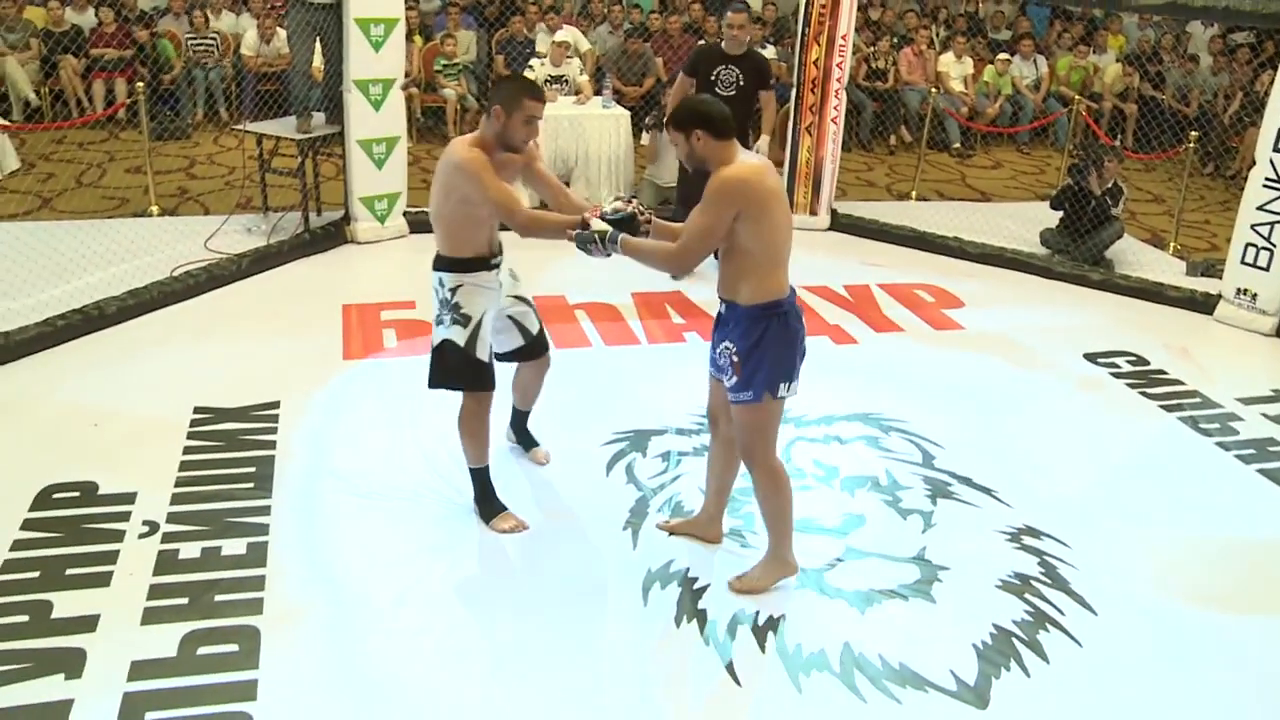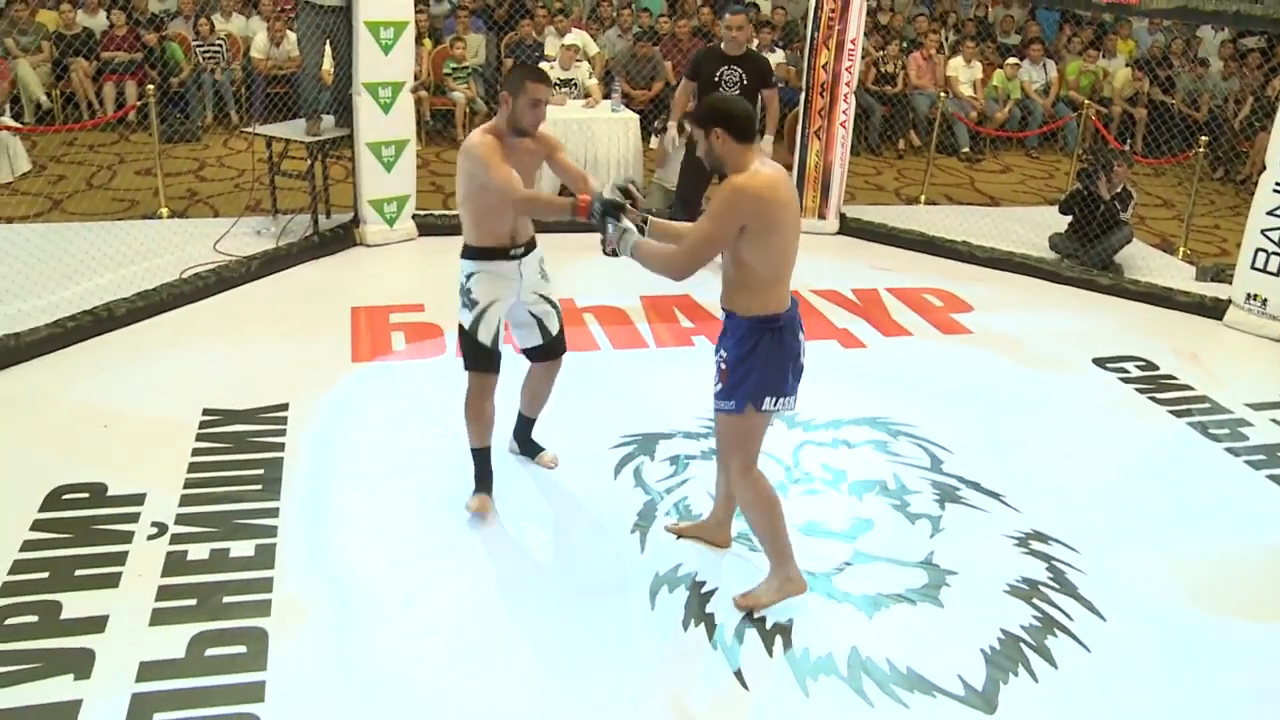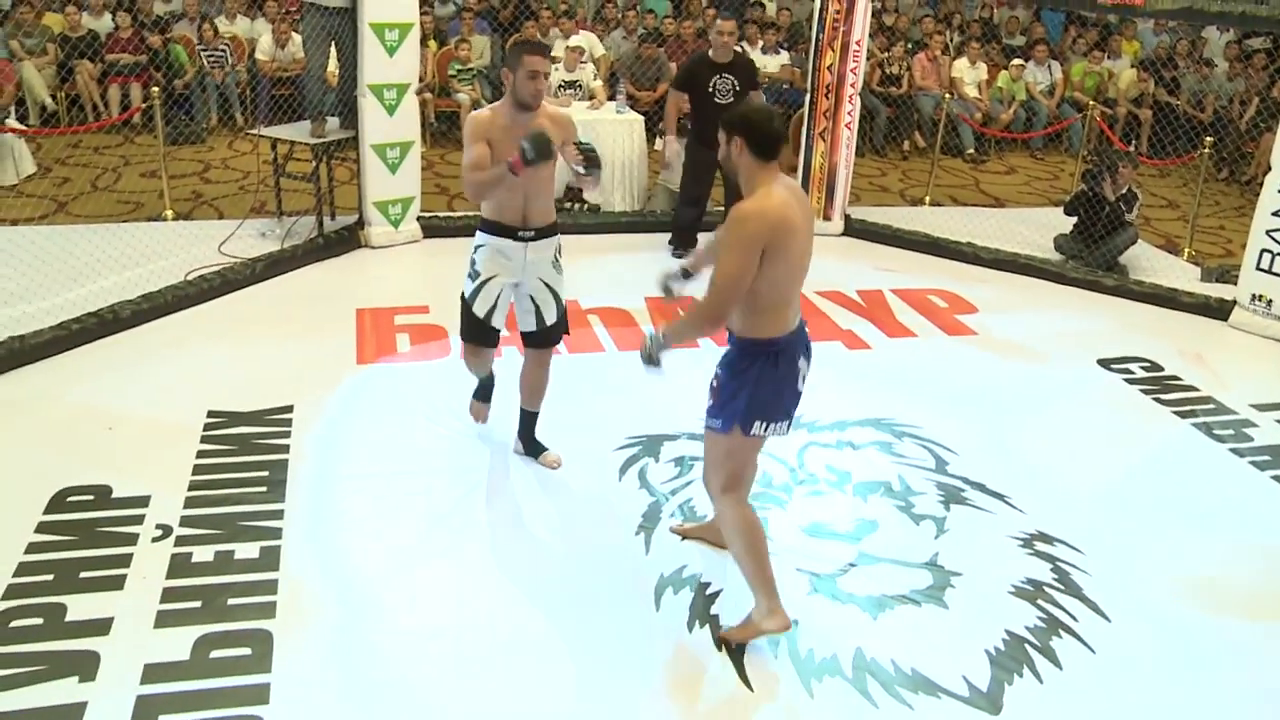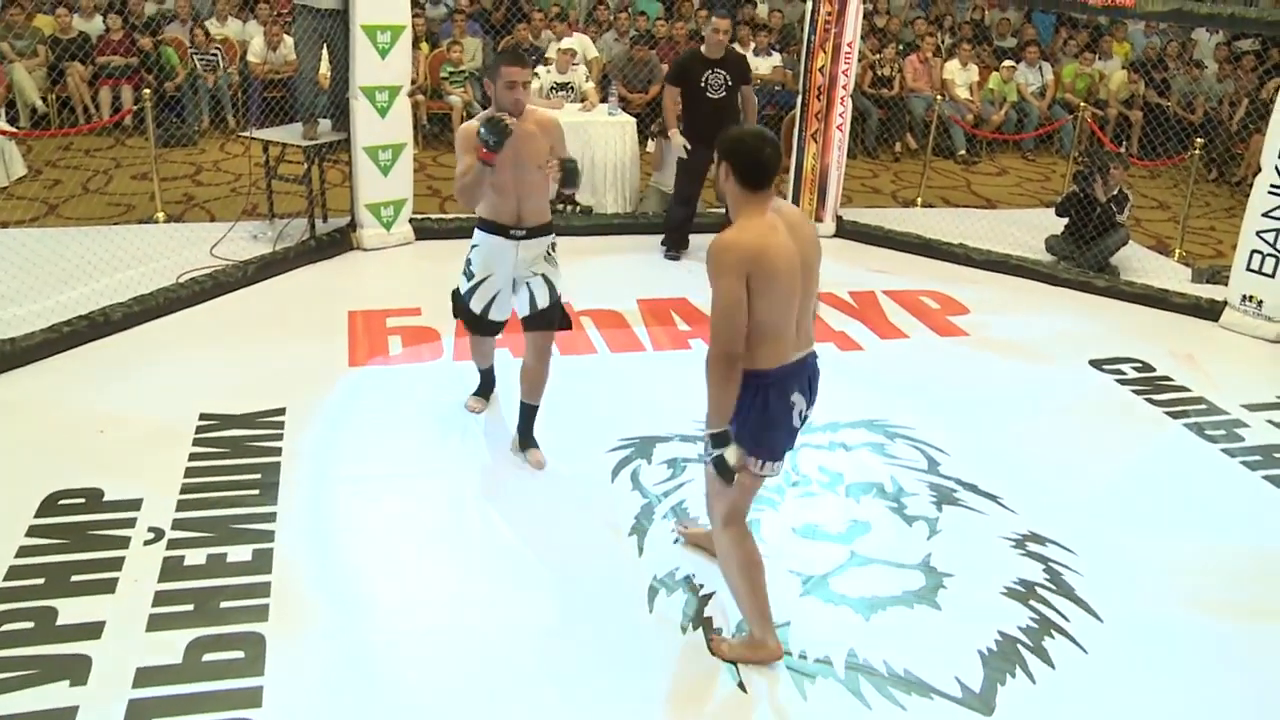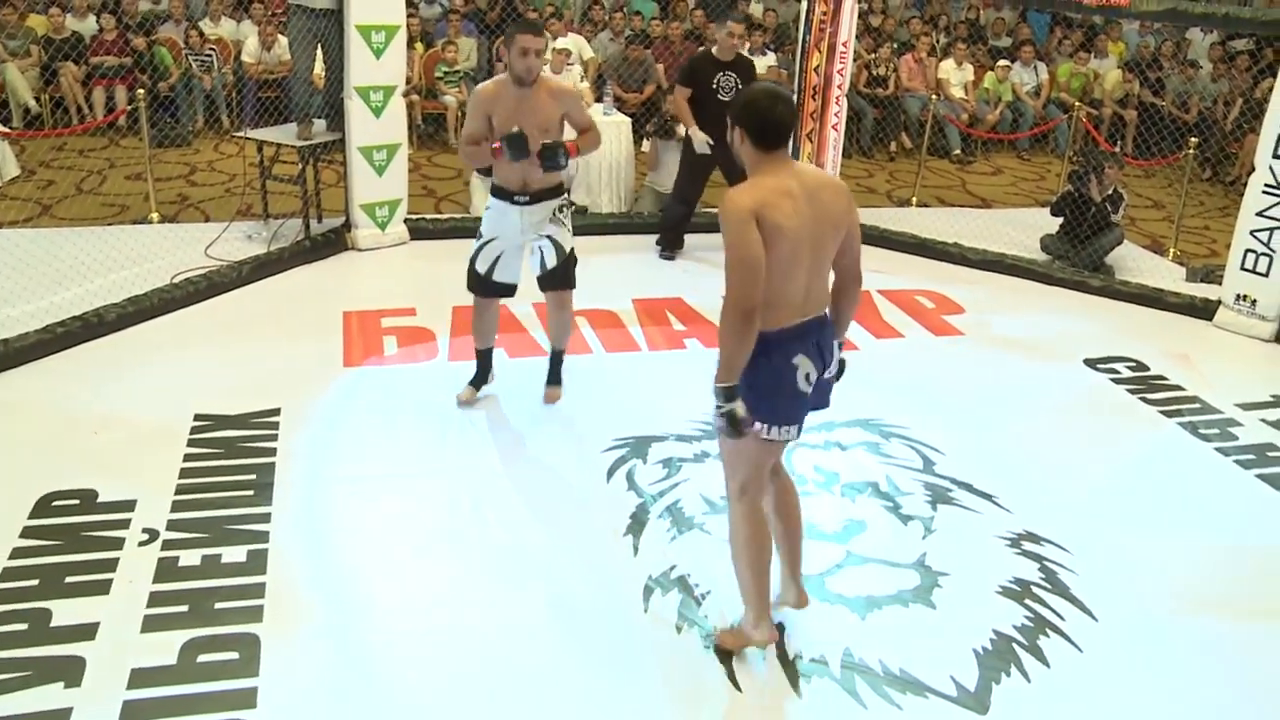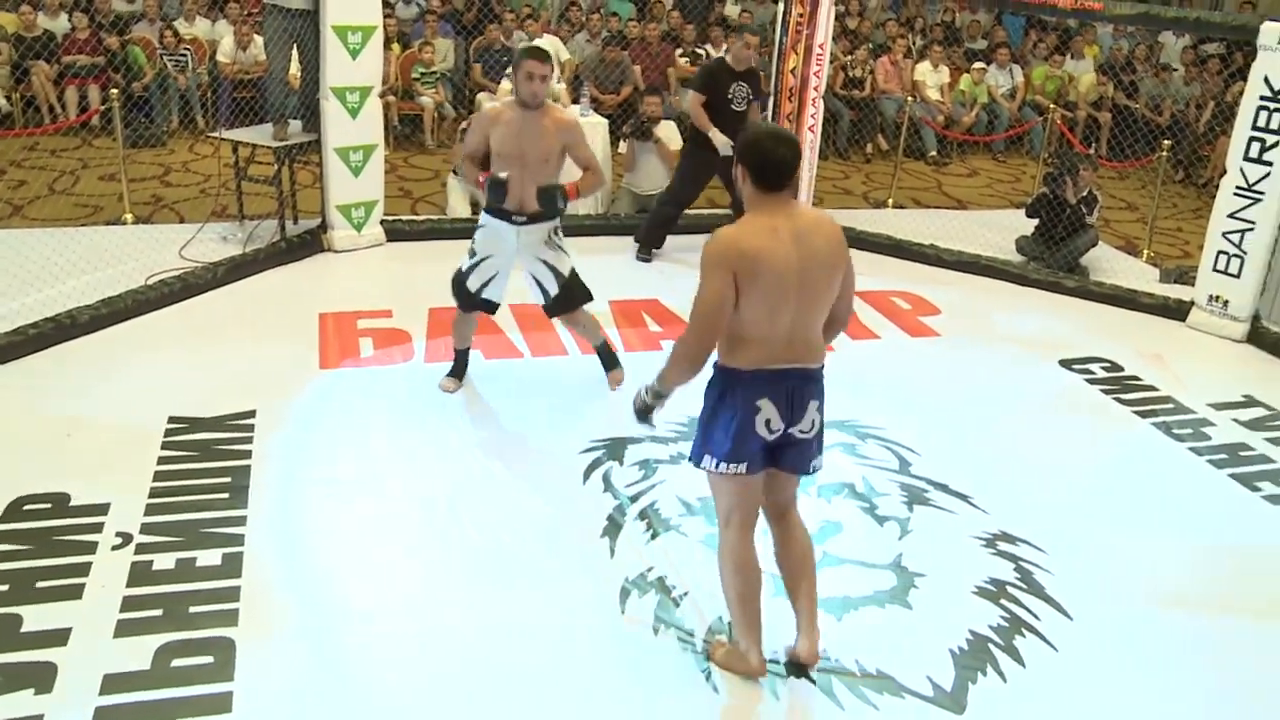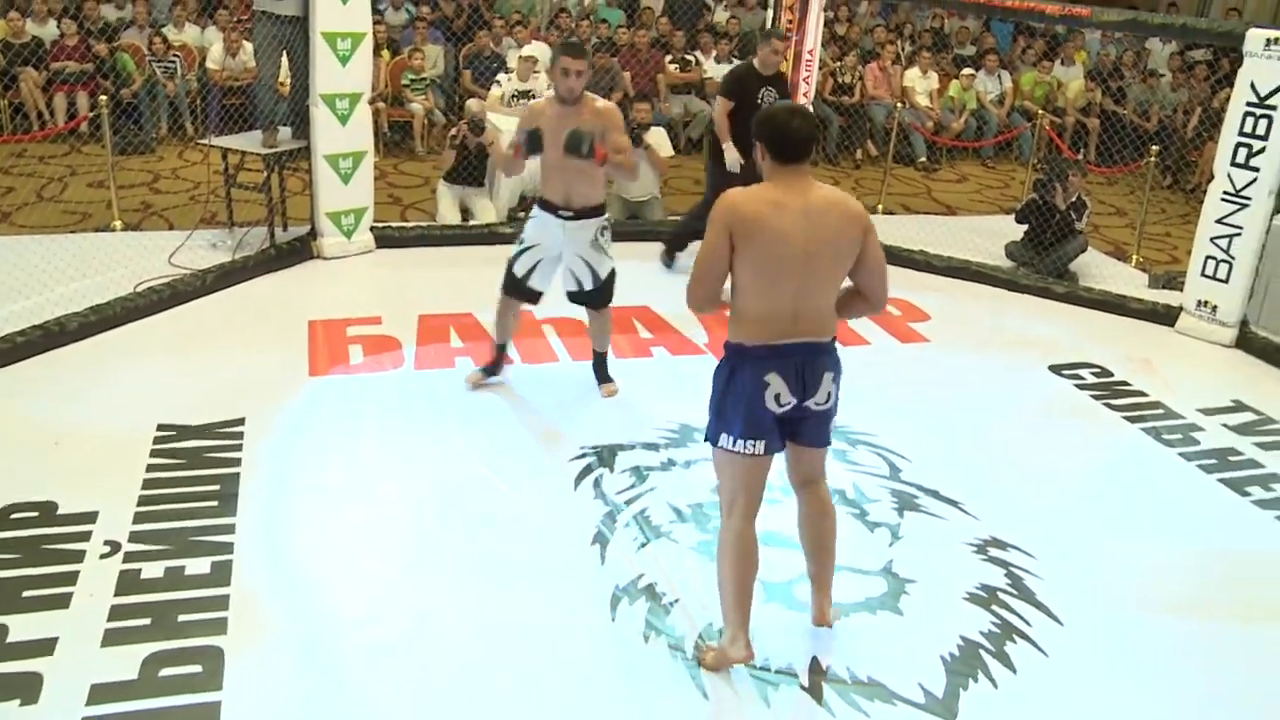
dt=0.2s
person 1, frame 1
left shoulder: (733, 181)
right shoulder: (749, 167)
left elbow: (680, 262)
right elbow: (703, 237)
left wrist: (616, 243)
right wrist: (650, 225)
left hip: (763, 326)
right hip: (746, 316)
left knee: (756, 449)
right knee: (720, 422)
left ankle: (780, 556)
right ankle: (709, 519)
person 1, frame 2
left shoulder: (741, 190)
right shoulder: (768, 174)
left elbow: (680, 265)
right elbow: (708, 234)
left wrist: (630, 241)
right wrist: (646, 225)
left hip: (760, 336)
right hip: (765, 324)
left knee: (740, 461)
right knee: (730, 435)
left ankle: (783, 575)
right ankle: (719, 522)
person 1, frame 3
left shoulder: (753, 214)
right shoulder: (790, 191)
left elbow: (713, 312)
left wrist: (661, 340)
right wrist: (687, 267)
left hip: (762, 358)
right hip: (789, 343)
left knee: (725, 484)
right knee: (720, 447)
left ankle: (770, 612)
right ankle: (720, 525)
person 1, frame 4
left shoulder: (732, 248)
right shoulder: (800, 222)
left elbow: (726, 351)
left wrist: (721, 433)
left hip: (760, 388)
right hip: (795, 383)
left knee: (729, 517)
right knee: (731, 486)
left ankle: (762, 636)
right ankle: (719, 539)
person 1, frame 5
left shoulder: (743, 201)
right shoulder: (832, 187)
left elbow: (742, 305)
right elbow: (850, 277)
left wrist: (727, 386)
left hip: (769, 353)
right hip: (815, 344)
left knee: (744, 492)
right knee: (769, 468)
left ankle: (754, 623)
right ankle: (792, 585)
person 1, frame 6
left shoulder: (730, 244)
right shoulder: (833, 233)
left elbow: (697, 343)
right elbow: (839, 319)
left wrist: (654, 390)
left hip: (743, 393)
right hip: (806, 390)
left knee: (735, 525)
right knee: (782, 512)
left ankle: (746, 649)
right ankle: (808, 635)
person 1, frame 7
left shoulder: (736, 207)
right shoulder: (851, 212)
left elbow: (700, 299)
right elbow: (876, 299)
left wrist: (740, 270)
left hip: (752, 368)
right hip: (818, 365)
left knee: (738, 510)
right knee: (810, 483)
left ankle: (736, 641)
right ankle: (822, 600)
person 2, frame 1
left shoulder: (518, 150)
right shoulder: (465, 160)
left elbow: (558, 196)
right elbow: (522, 221)
left wrist: (604, 213)
right wrist: (591, 223)
left hip: (496, 269)
right hip: (462, 279)
left knee: (536, 357)
right knee: (477, 389)
left ankle: (519, 432)
right ankle: (484, 496)
person 2, frame 2
left shoulder: (542, 141)
right shoulder: (480, 146)
left elbow: (580, 181)
right elbow: (520, 199)
left wrist: (606, 199)
right wrist: (585, 208)
left hip: (528, 260)
right hip: (486, 267)
left knee: (549, 358)
right knee: (483, 373)
left ankle: (523, 437)
right ankle: (483, 480)
person 2, frame 3
left shoulder: (559, 120)
right shoulder: (482, 122)
left elbow: (584, 176)
right elbow: (475, 190)
left wrist: (587, 166)
right wrist: (516, 162)
left hip: (543, 243)
right hip: (496, 243)
left knee: (541, 349)
right knee: (477, 347)
left ankle: (527, 437)
right ankle: (485, 383)
person 2, frame 4
left shoulder: (548, 124)
right shoulder: (471, 132)
left elbow: (569, 184)
right elbow: (467, 199)
left wrist: (568, 176)
right wrist: (487, 152)
left hip: (538, 242)
right hip: (491, 241)
left knee: (541, 338)
right knee: (479, 330)
left ankle: (525, 432)
right ankle: (486, 382)
person 2, frame 5
left shoulder: (562, 93)
right shoulder: (486, 95)
left elbow: (592, 135)
right elbow: (468, 154)
left wrist: (567, 151)
right wrist: (500, 149)
left hip: (548, 204)
right hip: (503, 205)
left knee: (559, 295)
right knee: (485, 295)
left ankle: (556, 366)
right ankle: (482, 373)
person 2, frame 6
left shoulder: (565, 123)
right shoulder: (491, 116)
left elbow: (597, 175)
right elbow: (466, 161)
left wrist: (569, 192)
right wrist: (483, 182)
left hip: (541, 229)
right hip: (497, 224)
left knee: (569, 310)
right knee: (468, 303)
left ankle: (606, 353)
right ankle: (460, 365)
person 2, frame 7
left shoulder: (606, 112)
right shoulder: (535, 111)
left elbow: (631, 170)
right elbow: (508, 167)
left wrist: (597, 154)
right wrist: (519, 151)
left hip: (588, 222)
right hip: (545, 217)
left knee: (598, 306)
right knee: (512, 293)
left ankle: (601, 367)
right ankle: (496, 360)
person 3, frame 1
left shoulder: (759, 64)
right shoulder: (703, 54)
left elbow: (769, 102)
right elbow: (681, 84)
left wrist: (765, 137)
left hip: (736, 142)
right knee: (689, 193)
person 3, frame 2
left shoulder: (759, 63)
right shoulder: (704, 57)
left elbow: (772, 101)
right elbow: (685, 90)
left wrist: (768, 137)
right wrist: (673, 124)
right knee: (689, 193)
person 3, frame 3
left shoulder: (746, 65)
right shoulder: (693, 65)
left elbow: (756, 100)
right elbow: (674, 101)
right wrist: (670, 137)
right hip: (702, 143)
left knee: (740, 197)
right knee: (692, 194)
right ankle: (682, 241)
person 3, frame 4
left shoulder: (739, 62)
right shoulder: (686, 61)
left elbow: (747, 96)
right elbow: (670, 96)
right wrist: (674, 132)
right hip: (695, 140)
right knee: (685, 192)
right ankle: (674, 242)
person 3, frame 5
left shoulder: (747, 65)
right shoulder: (698, 63)
right elbow: (679, 99)
right wrist: (694, 130)
right hip: (702, 141)
right knee: (685, 193)
right ankle: (669, 242)
person 3, frame 6
left shoulder: (754, 76)
right shoulder: (711, 70)
right elbow: (692, 104)
right wrist: (713, 133)
left hip: (735, 149)
right hip: (703, 146)
right knee: (677, 196)
right ankle: (646, 243)
person 3, frame 7
left shoulder: (781, 80)
right shoulder: (738, 75)
right elbow: (720, 111)
right wrist: (728, 146)
right hip: (729, 153)
right knee: (714, 206)
right ankle: (673, 244)
